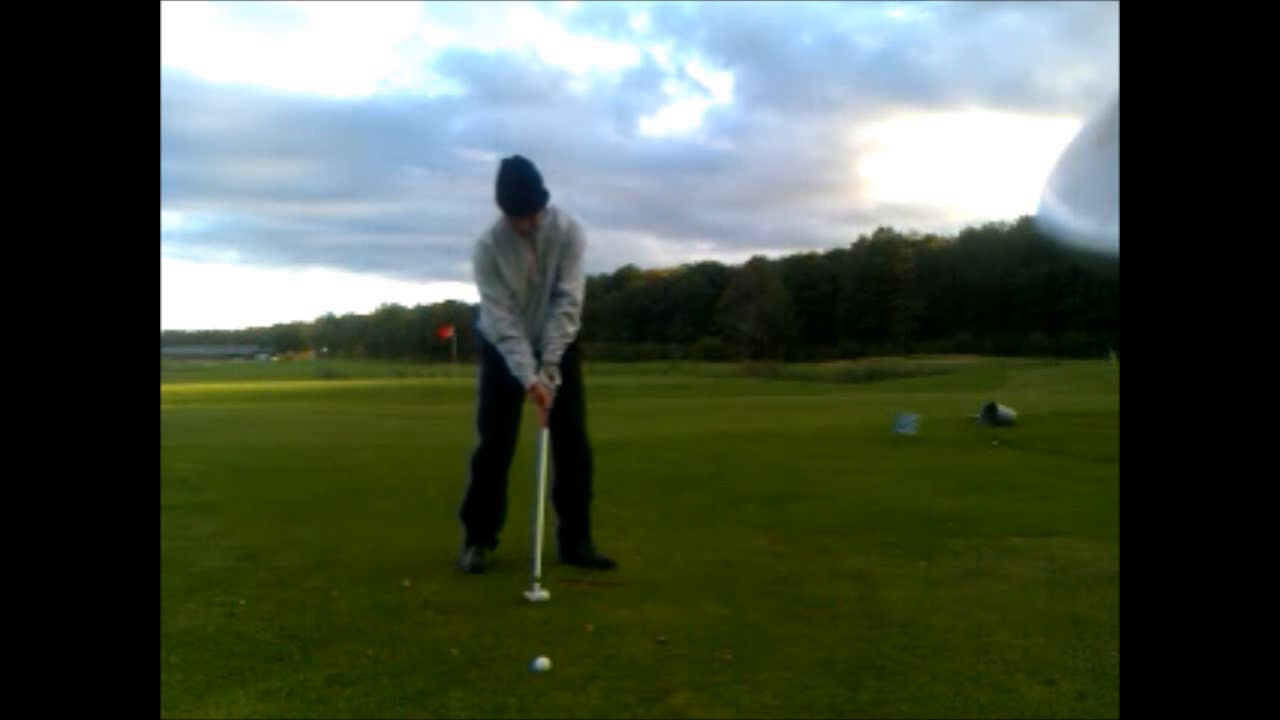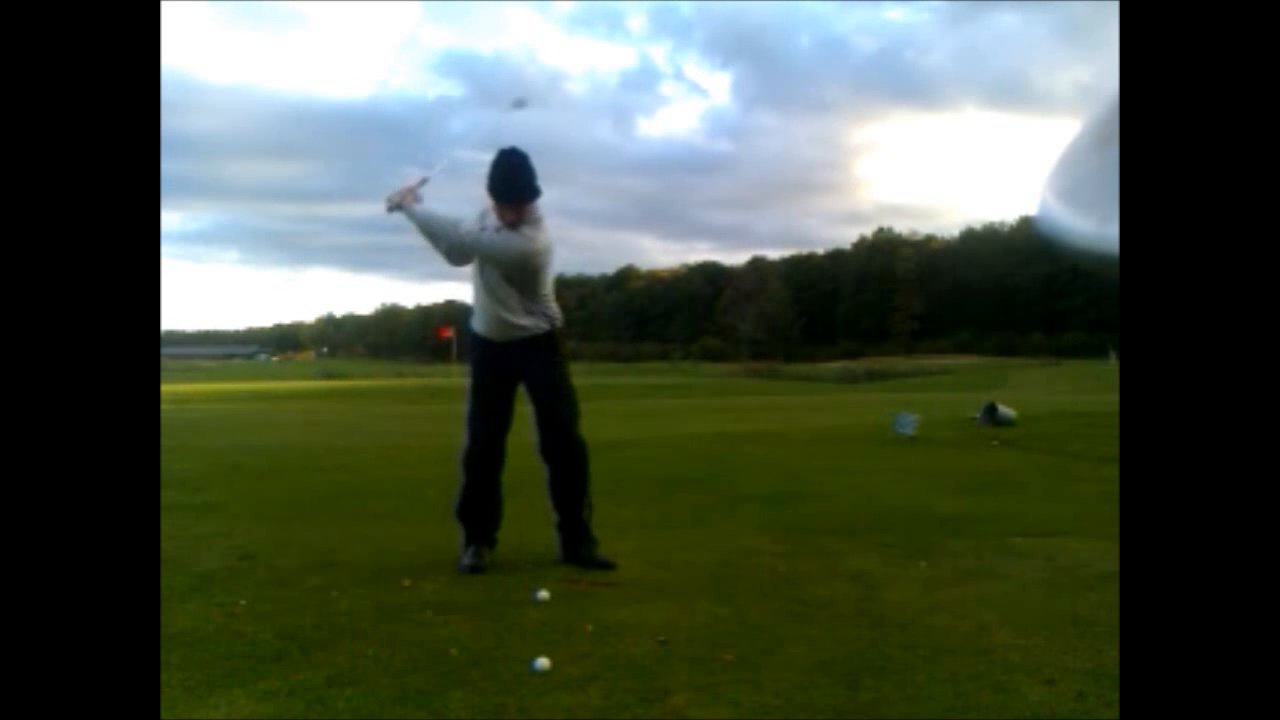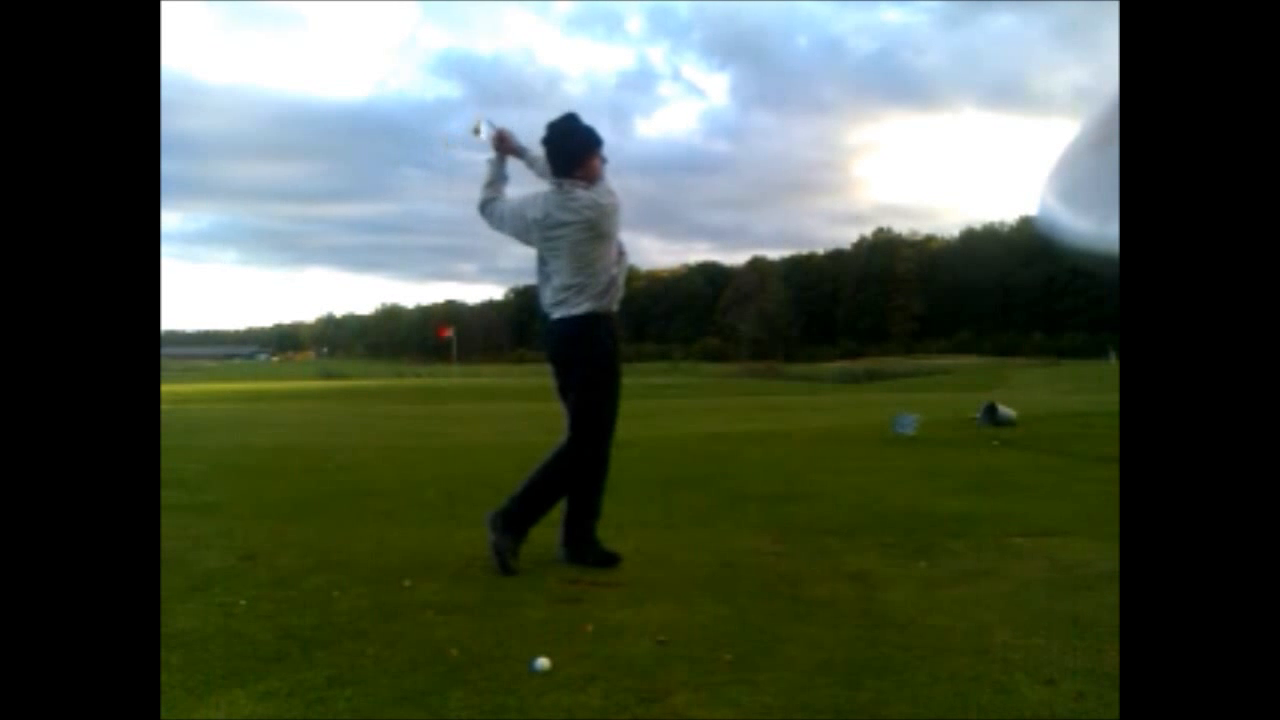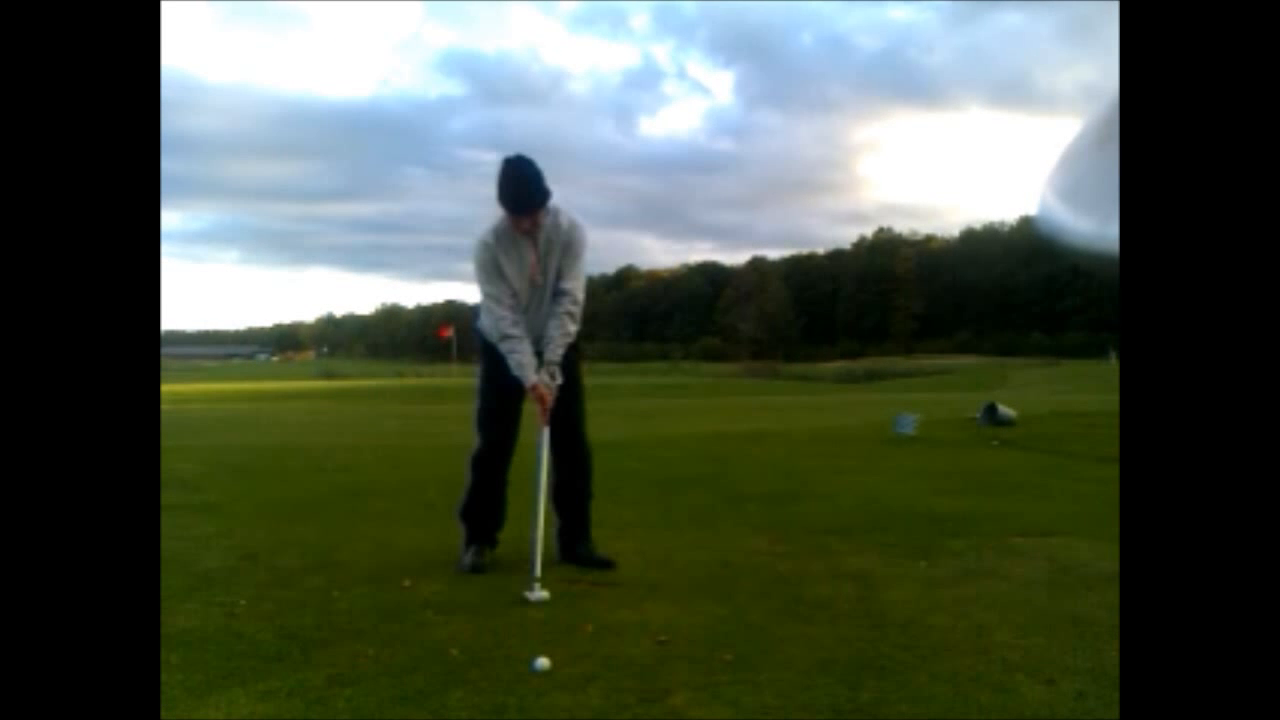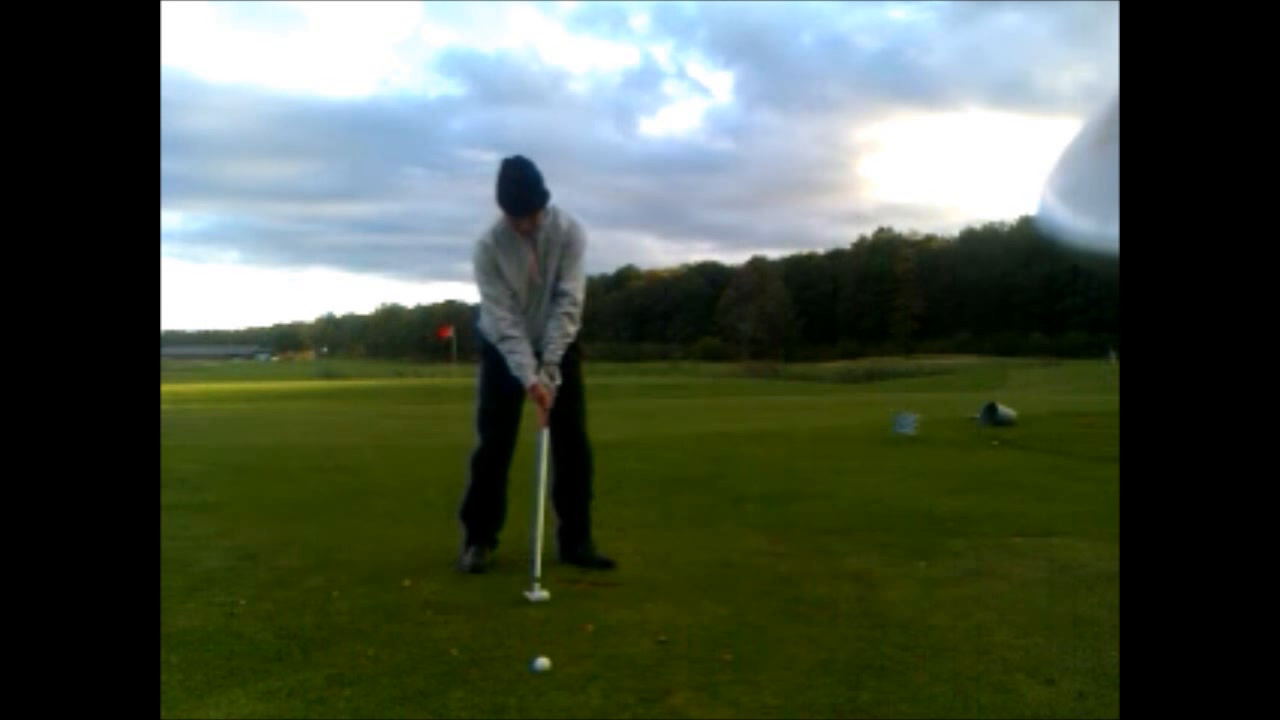
dt=1s
person 1, frame 1
left shoulder: (569, 232)
right shoulder: (487, 247)
left elbow: (568, 302)
right elbow: (503, 320)
left wrist: (549, 368)
right wrist: (530, 378)
left hip: (558, 346)
right hip: (502, 349)
left knee: (573, 443)
right knee: (495, 444)
left ankle: (576, 539)
right ankle: (479, 538)
person 1, frame 2
left shoulder: (528, 244)
right shoulder: (493, 219)
left elbow: (460, 235)
right elbow: (458, 250)
left wrist: (410, 205)
right wrist: (415, 205)
left hip: (538, 344)
right hip: (490, 345)
left knee: (564, 441)
right knee: (483, 445)
left ankle: (576, 539)
right ankle: (477, 538)
person 1, frame 3
left shoulder: (535, 209)
right shoulder: (603, 204)
left elbow: (489, 207)
right elbow: (575, 186)
left wrist: (500, 157)
right wrist: (521, 152)
left hip: (562, 329)
right hip: (591, 331)
left knee: (590, 438)
right knee: (586, 440)
left ankle: (580, 538)
right ankle: (512, 520)
person 1, frame 4
left shoulder: (569, 231)
right shoulder: (489, 245)
left elbow: (569, 301)
right elbow: (503, 318)
left wrist: (550, 368)
right wrist: (530, 377)
left hip: (557, 344)
right hip: (504, 348)
left knee: (572, 443)
right knee: (495, 443)
left ankle: (575, 539)
right ankle: (479, 537)
person 1, frame 5
left shoulder: (569, 231)
right shoulder: (488, 246)
left elbow: (569, 302)
right elbow: (503, 318)
left wrist: (549, 368)
right wrist: (530, 378)
left hip: (558, 344)
right hip: (504, 348)
left knee: (572, 442)
right knee: (494, 443)
left ankle: (576, 539)
right ankle: (479, 538)
